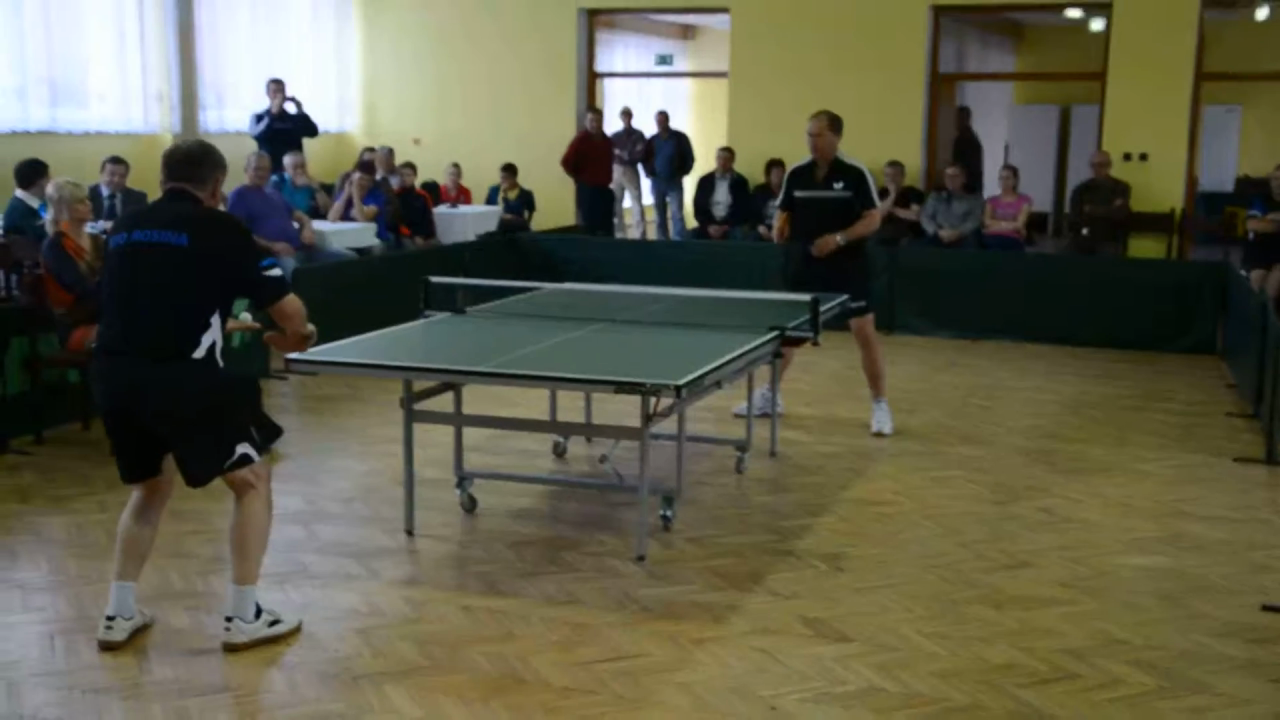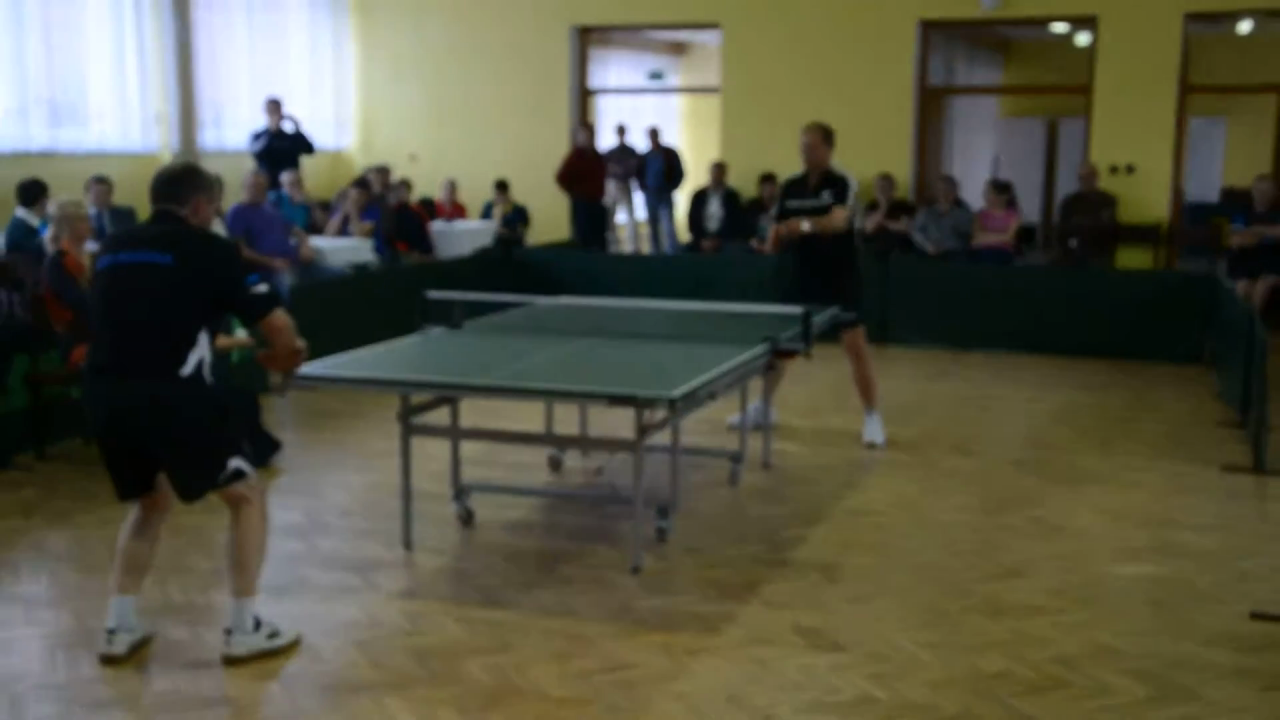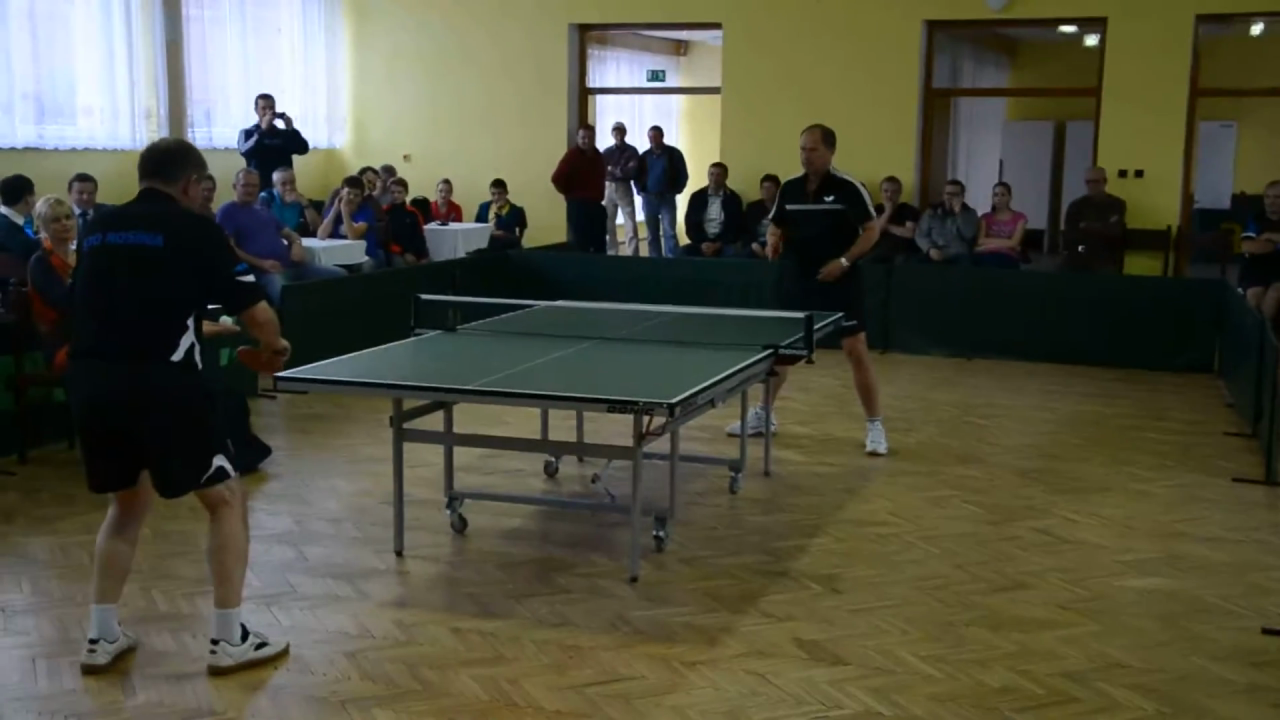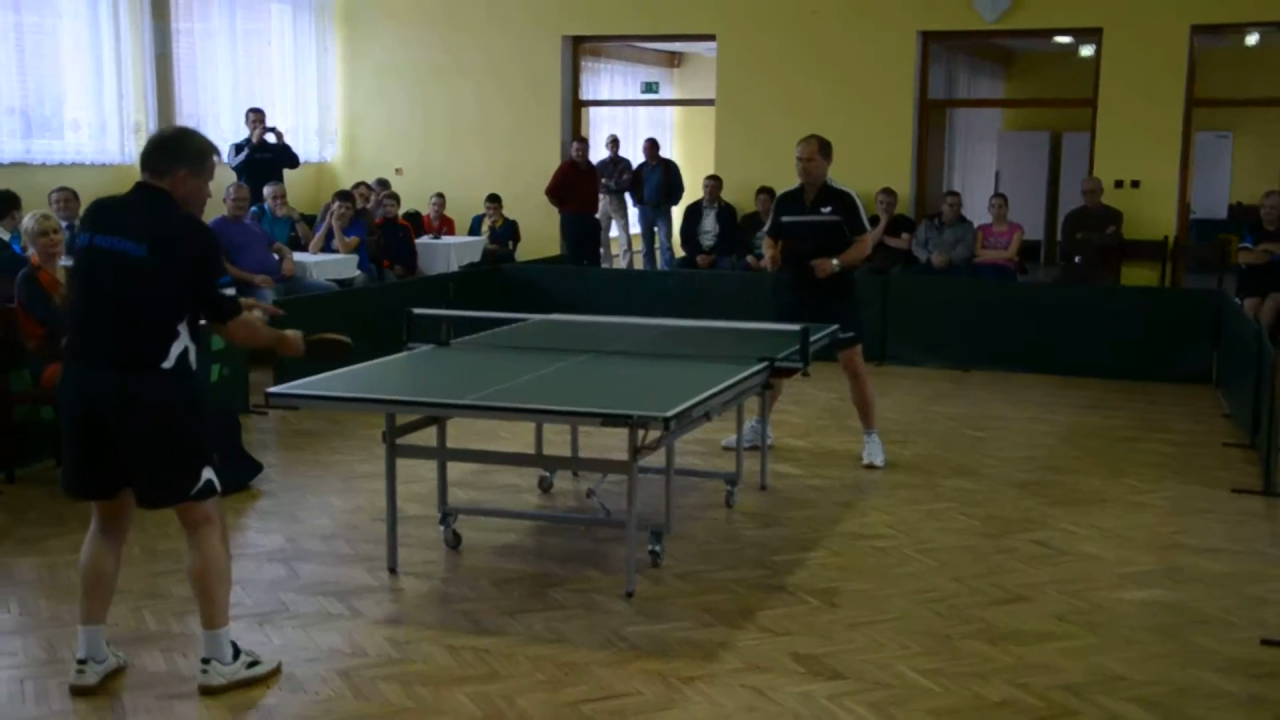
dt=0.7s
person 1, frame 1
left shoulder: (124, 228)
right shoulder: (220, 229)
right elbow: (289, 309)
right wrist: (297, 335)
left hip: (114, 377)
right hip: (182, 379)
left knee: (152, 486)
right knee: (253, 481)
left ankle: (119, 614)
right ankle: (243, 617)
person 1, frame 2
left shoulder: (113, 250)
right shoulder: (207, 249)
right elbow: (276, 324)
right wrist: (289, 351)
left hip: (105, 396)
right hip: (171, 396)
left knee: (150, 502)
right knee: (247, 496)
left ankle: (119, 628)
right ankle: (243, 630)
person 1, frame 3
left shoulder: (97, 229)
right shoulder: (195, 229)
right elbow: (257, 314)
right wrist: (274, 345)
left hip: (90, 382)
right hip: (159, 383)
left knee: (127, 503)
right knee: (227, 500)
left ankle: (101, 637)
right ankle: (229, 640)
person 1, frame 4
left shoulder: (96, 217)
right shoulder: (188, 234)
right elbow: (231, 326)
left wrist: (234, 305)
right wrist: (282, 341)
left hip: (84, 383)
right hip: (151, 389)
left knee: (109, 518)
right knee: (203, 519)
left ankle: (90, 658)
right ankle: (219, 660)
person 2, frame 1
left shoulder: (856, 174)
right shoulder: (796, 174)
left elbow: (873, 220)
right elbow: (784, 212)
left wrist: (839, 238)
right wrist: (780, 229)
left hip: (848, 267)
right hip: (804, 266)
left knee: (865, 334)
left ankle: (880, 406)
right ankle: (770, 394)
person 2, frame 2
left shoulder: (843, 184)
right shoulder: (791, 186)
left elbow: (839, 221)
right elbow: (781, 225)
left wrist: (804, 225)
right wrist: (774, 239)
left hip: (838, 279)
right hip: (799, 278)
left knee: (855, 346)
left ankle: (872, 417)
right ankle: (764, 406)
person 2, frame 3
left shoulder: (849, 188)
right shoulder: (789, 188)
left elbow: (872, 230)
right elbow: (776, 226)
left wrist: (844, 261)
right wrist: (773, 242)
left hip: (839, 285)
right hip: (797, 283)
left knee: (856, 352)
left ankle: (874, 426)
right ankle: (763, 414)
person 2, frame 4
left shoulder: (845, 200)
right shoulder: (784, 200)
left elbow: (864, 245)
right elbow: (770, 239)
left wrist: (835, 263)
right wrist: (771, 255)
left hip: (836, 296)
right hip: (792, 295)
left knee: (853, 366)
left ankle: (871, 438)
right ankle: (759, 427)
